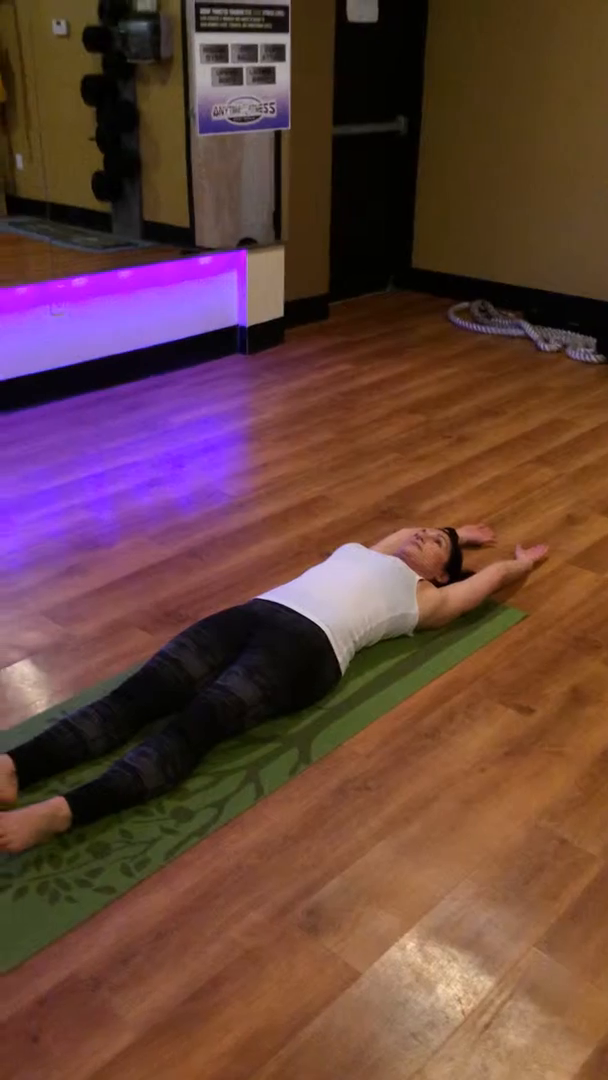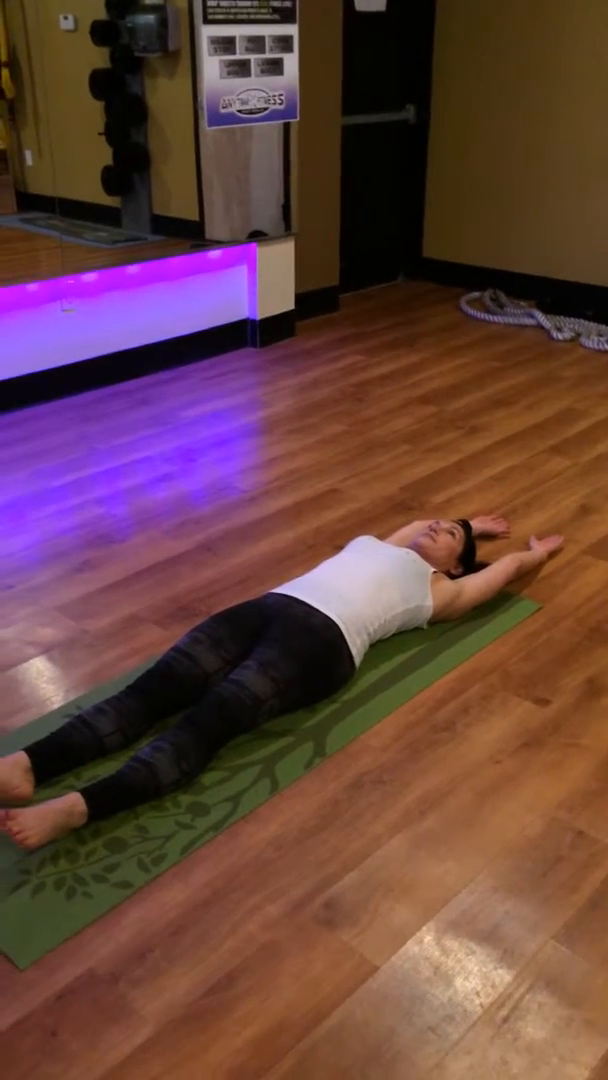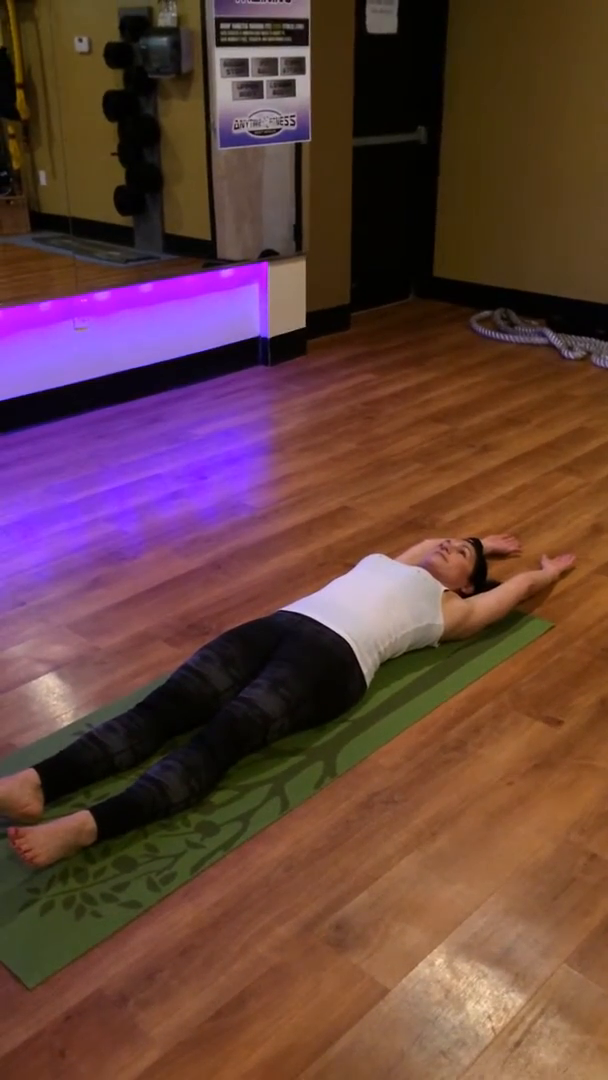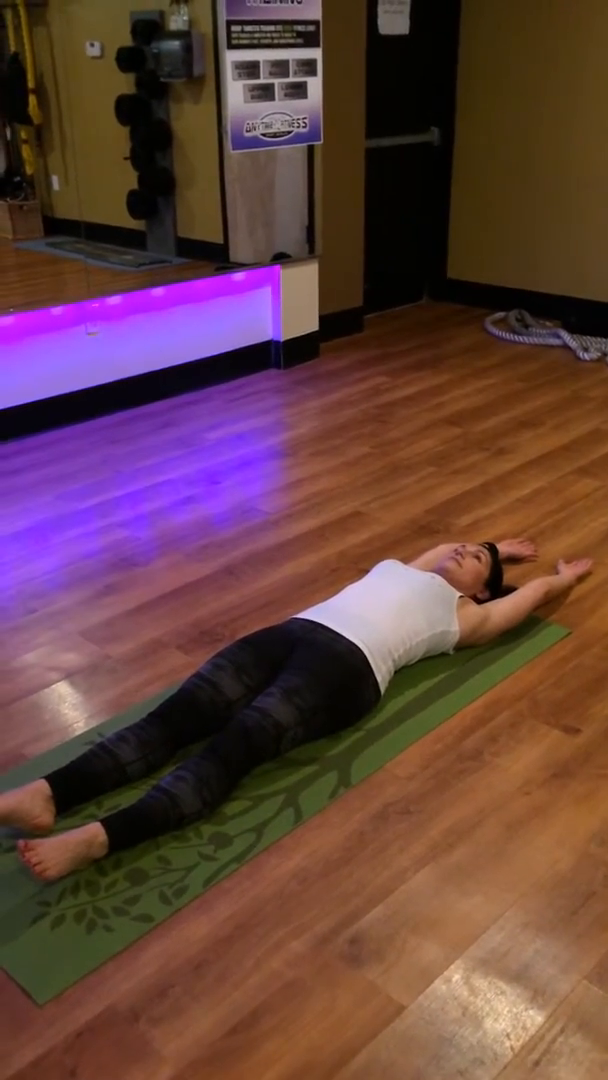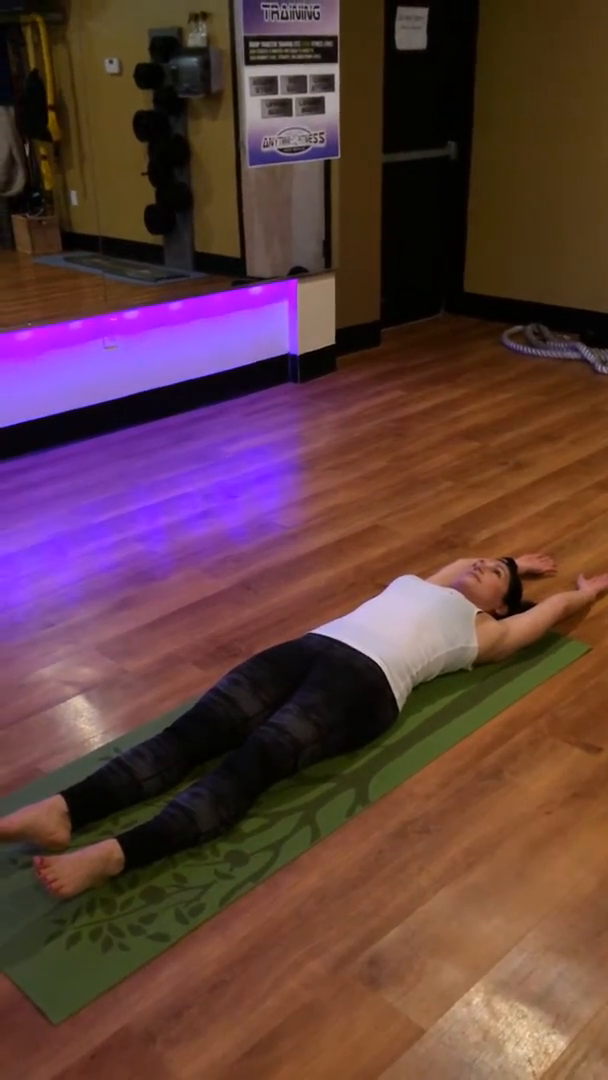
dt=1s
person 1, frame 1
left shoulder: (425, 597)
right shoulder: (362, 550)
left elbow: (493, 575)
right elbow: (409, 534)
left wrist: (526, 559)
right wrist: (458, 530)
left hip: (309, 644)
right hip: (256, 613)
left knee: (195, 722)
right knee: (140, 693)
left ankle: (63, 811)
person 1, frame 2
left shoulder: (438, 590)
right shoulder: (376, 545)
left elbow: (509, 567)
right elbow: (420, 524)
left wrist: (540, 551)
right wrist: (469, 522)
left hip: (323, 640)
right hip: (270, 607)
left knee: (210, 718)
right knee: (156, 688)
left ankle: (78, 807)
person 1, frame 3
left shoulder: (449, 609)
right shoulder: (388, 562)
left elbow: (519, 586)
right elbow: (433, 543)
left wrist: (552, 569)
right wrist: (480, 541)
left hip: (335, 658)
right hip: (281, 625)
left knee: (221, 735)
right knee: (167, 705)
left ankle: (87, 825)
person 1, frame 4
left shoulder: (466, 615)
right shoulder: (402, 568)
left elbow: (539, 590)
right elbow: (446, 548)
left wrist: (569, 574)
right wrist: (497, 546)
left hip: (350, 665)
right hip: (295, 632)
left knee: (235, 743)
right knee: (179, 714)
left ankle: (99, 837)
right ankle: (49, 793)
person 1, frame 5
left shoulder: (483, 632)
right shoulder: (417, 584)
left elbow: (557, 605)
right elbow: (462, 564)
right wrist: (513, 560)
left hip: (366, 683)
right hip: (311, 649)
left knee: (251, 762)
right knee: (195, 731)
left ankle: (114, 855)
right ankle: (64, 809)
